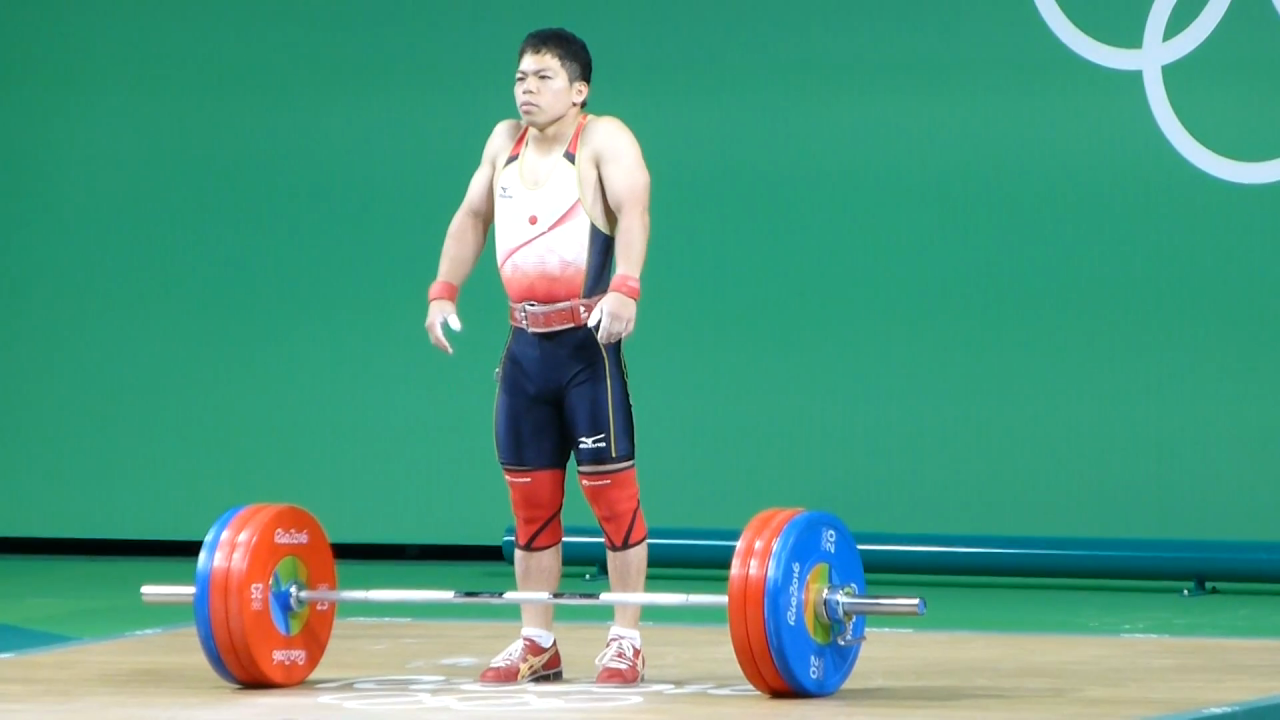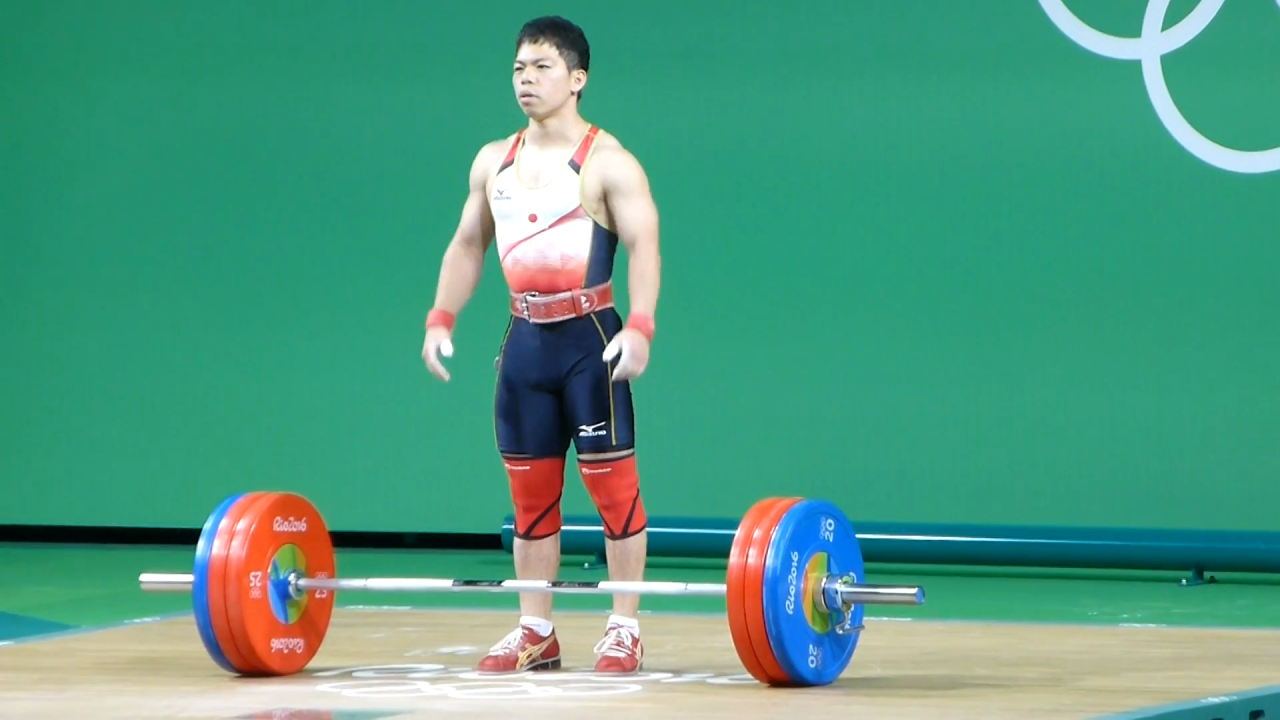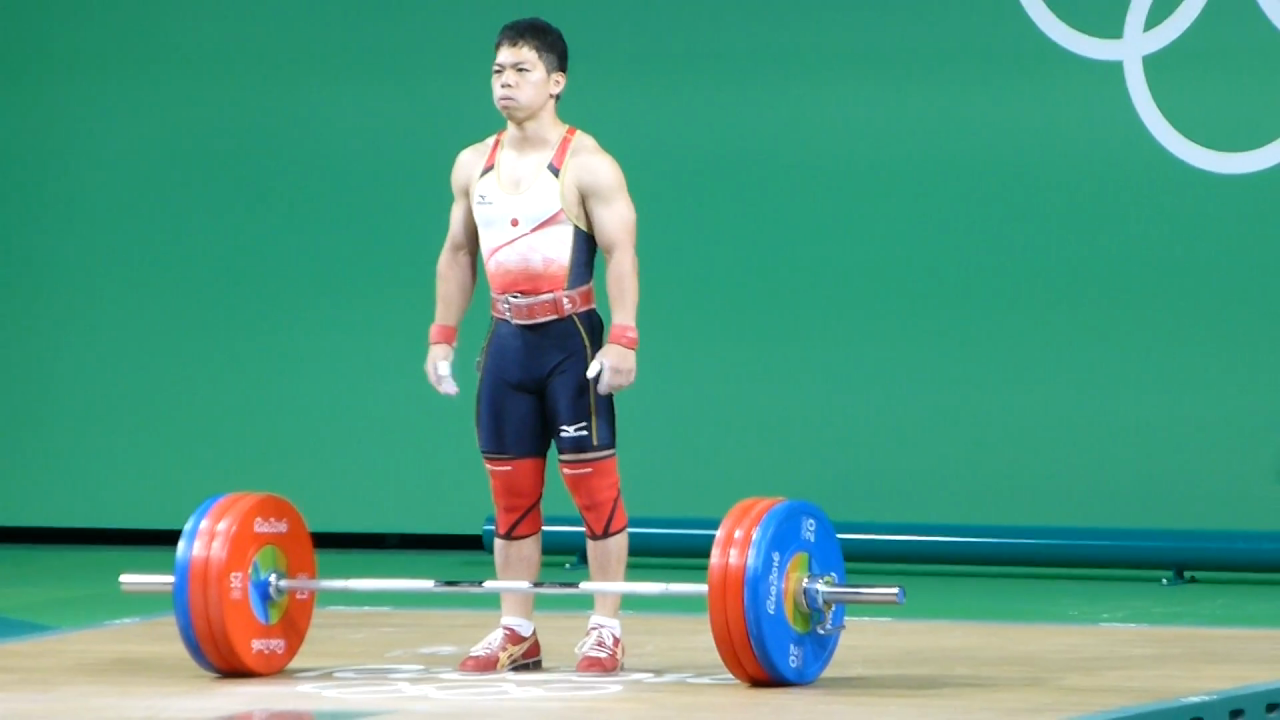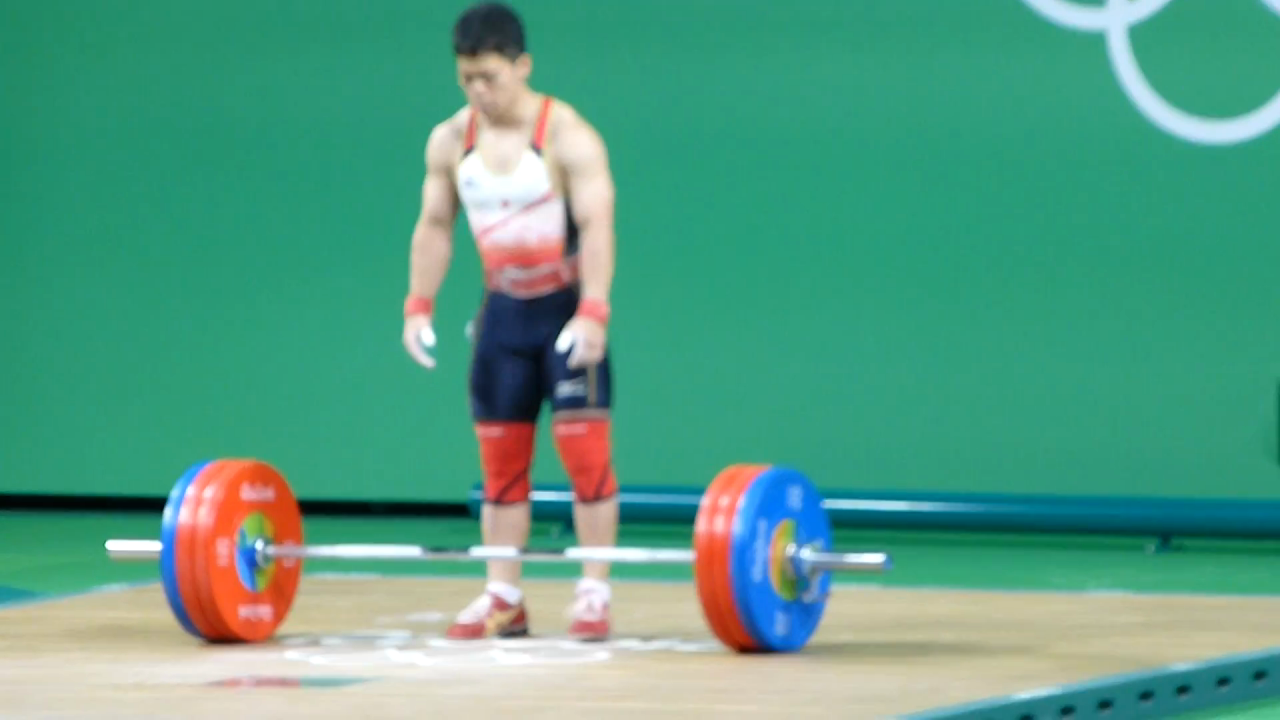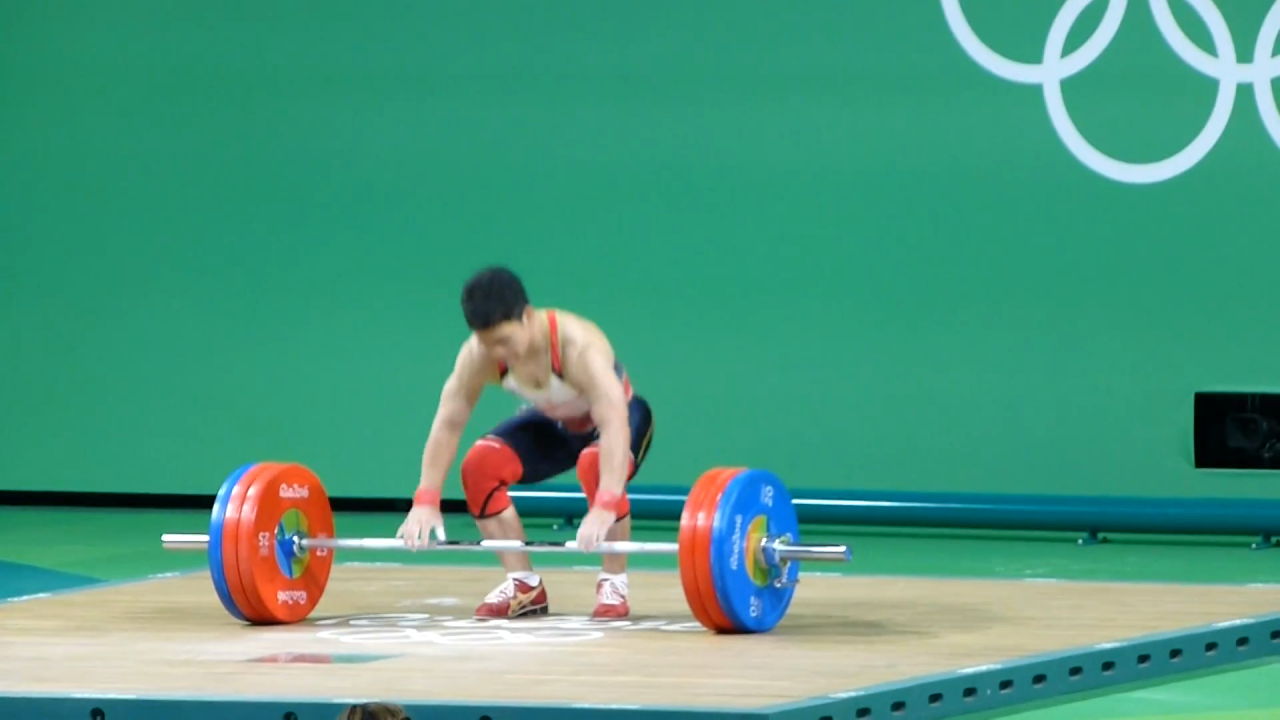
dt=0.5s
person 1, frame 1
left shoulder: (604, 139)
right shoulder: (505, 141)
left elbow: (634, 211)
right elbow: (471, 216)
left wrist: (626, 288)
right wrist: (443, 291)
left hip: (586, 345)
right hip: (524, 346)
left knee: (612, 492)
right knee: (530, 501)
left ankle: (625, 640)
right ankle: (536, 641)
person 1, frame 2
left shoulder: (606, 158)
right shoulder: (494, 158)
left elbow: (644, 243)
right elbow: (469, 241)
left wrist: (639, 327)
right wrist: (440, 319)
left hip: (588, 336)
right hip: (524, 338)
left knee: (611, 482)
right knee: (530, 490)
left ankle: (624, 629)
right ankle: (536, 630)
person 1, frame 3
left shoulder: (586, 162)
right shoulder: (472, 164)
left elbow: (620, 254)
right elbow: (457, 253)
left wrist: (622, 338)
right wrist: (442, 335)
left hip: (570, 338)
right hip: (505, 340)
left knee: (592, 484)
right knee: (511, 491)
left ankle: (605, 630)
right ankle: (516, 631)
person 1, frame 4
left shoulder: (568, 135)
right shoulder: (449, 140)
left elbow: (597, 228)
right elbow: (434, 226)
left wrist: (593, 312)
right wrist: (418, 307)
left hip: (564, 307)
right hip: (501, 310)
left knee: (584, 448)
right knee: (501, 458)
left ankle: (594, 592)
right ankle: (503, 598)
person 1, frame 5
left shoulder: (578, 344)
right shoulder: (477, 355)
left elbow: (614, 424)
right elbow: (447, 422)
left wrist: (605, 508)
right wrist: (425, 502)
left hip: (607, 426)
right hip: (554, 426)
left knee: (593, 465)
right knee: (479, 465)
left ankle: (613, 582)
right ankle: (524, 584)
